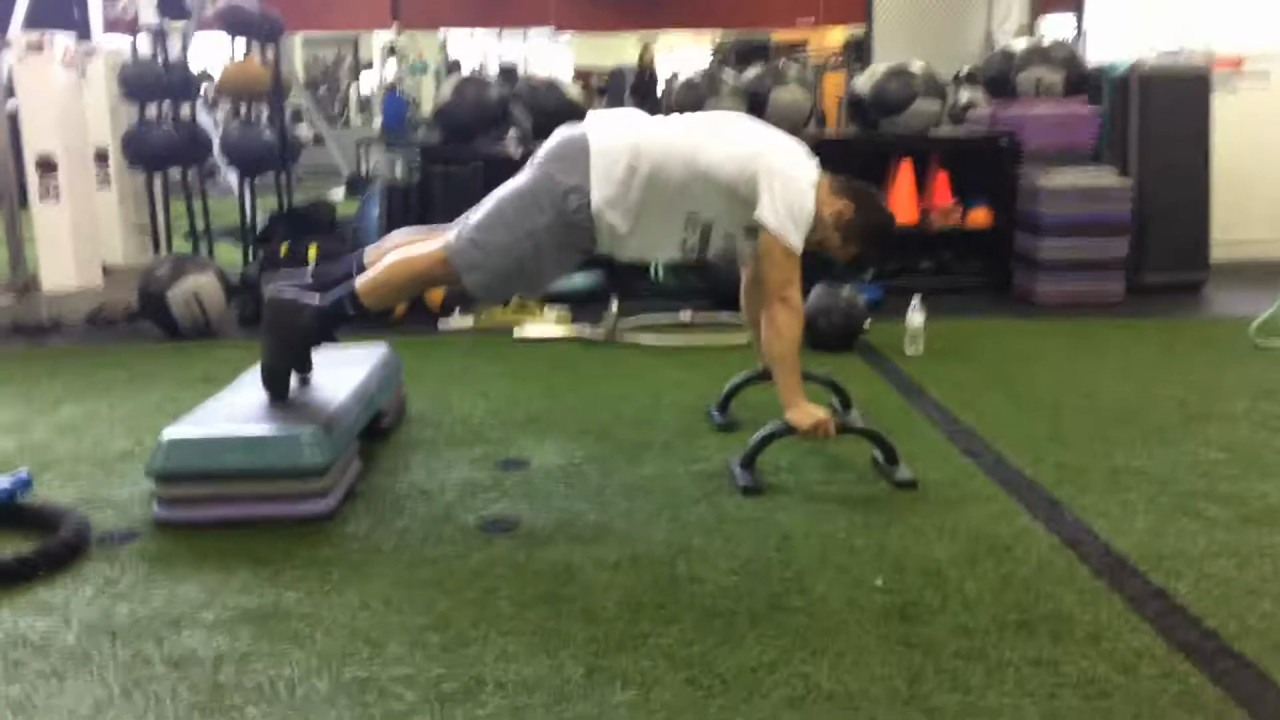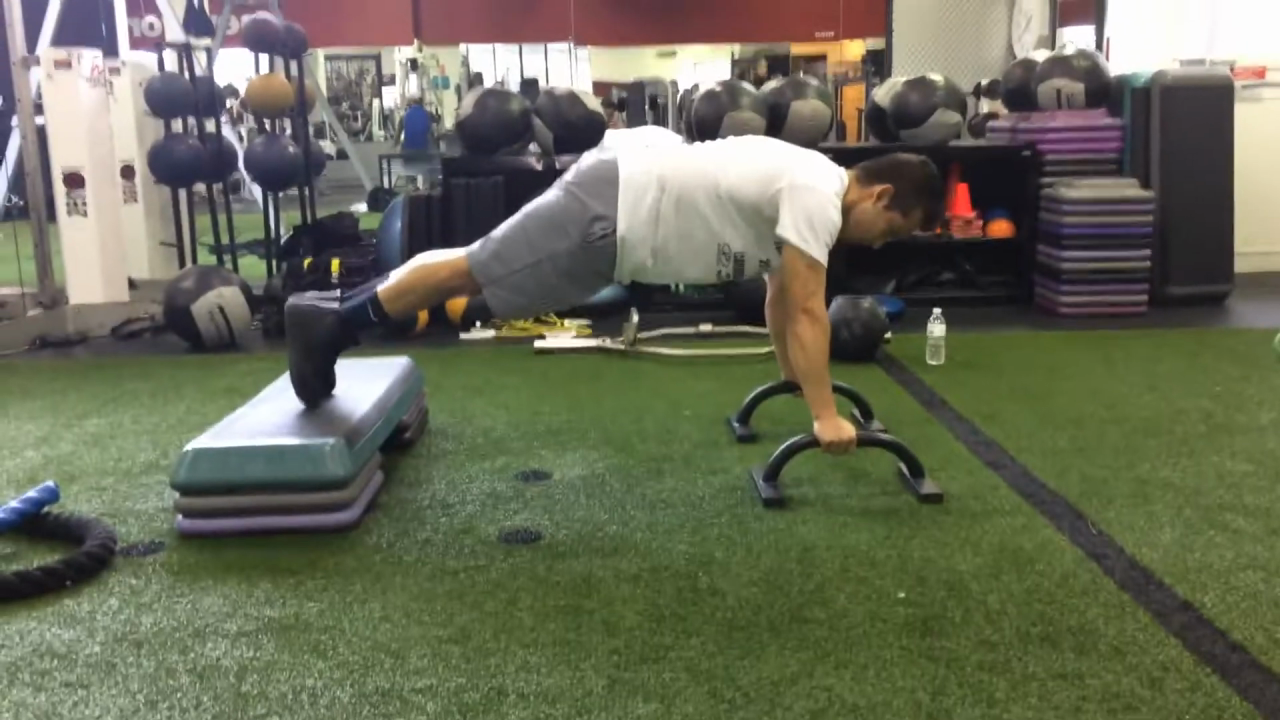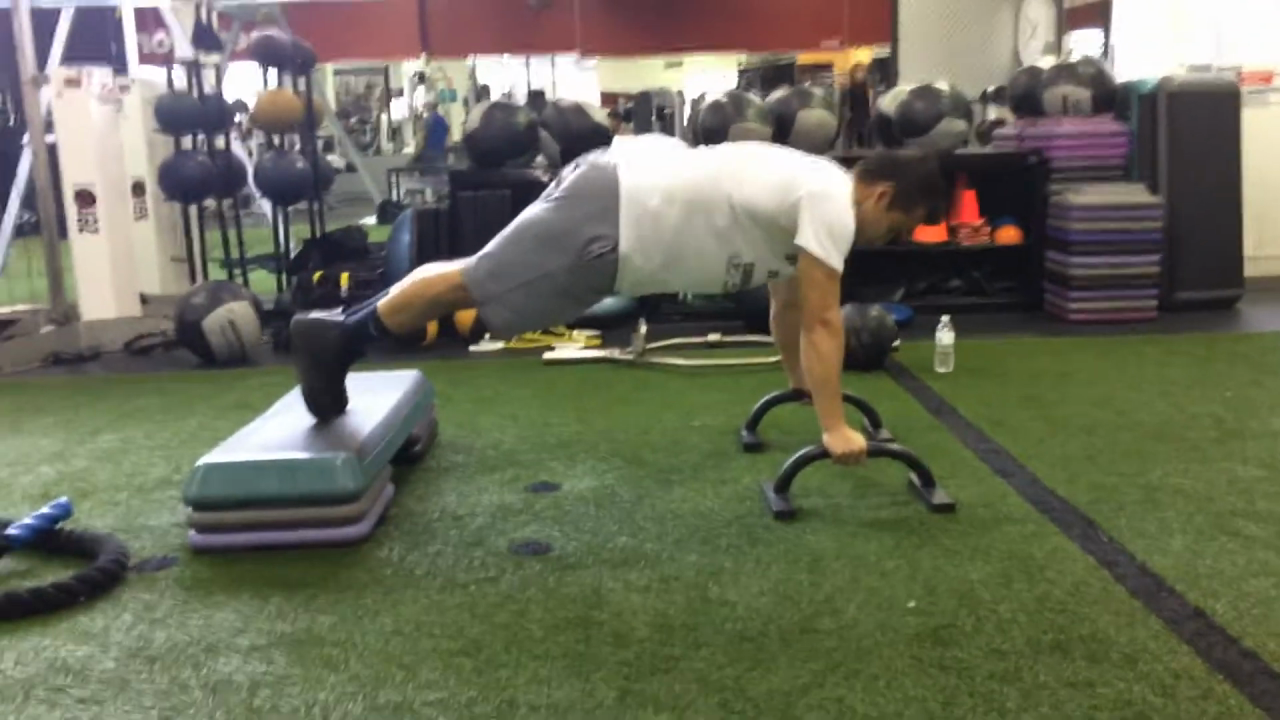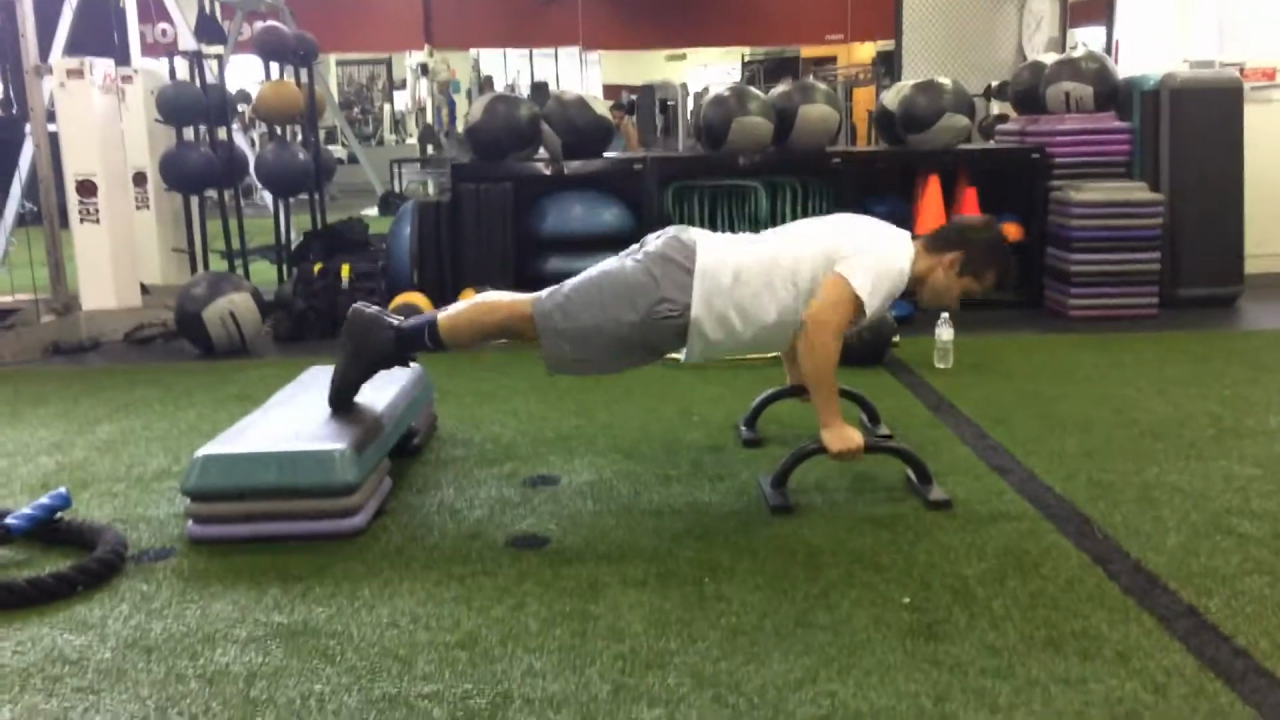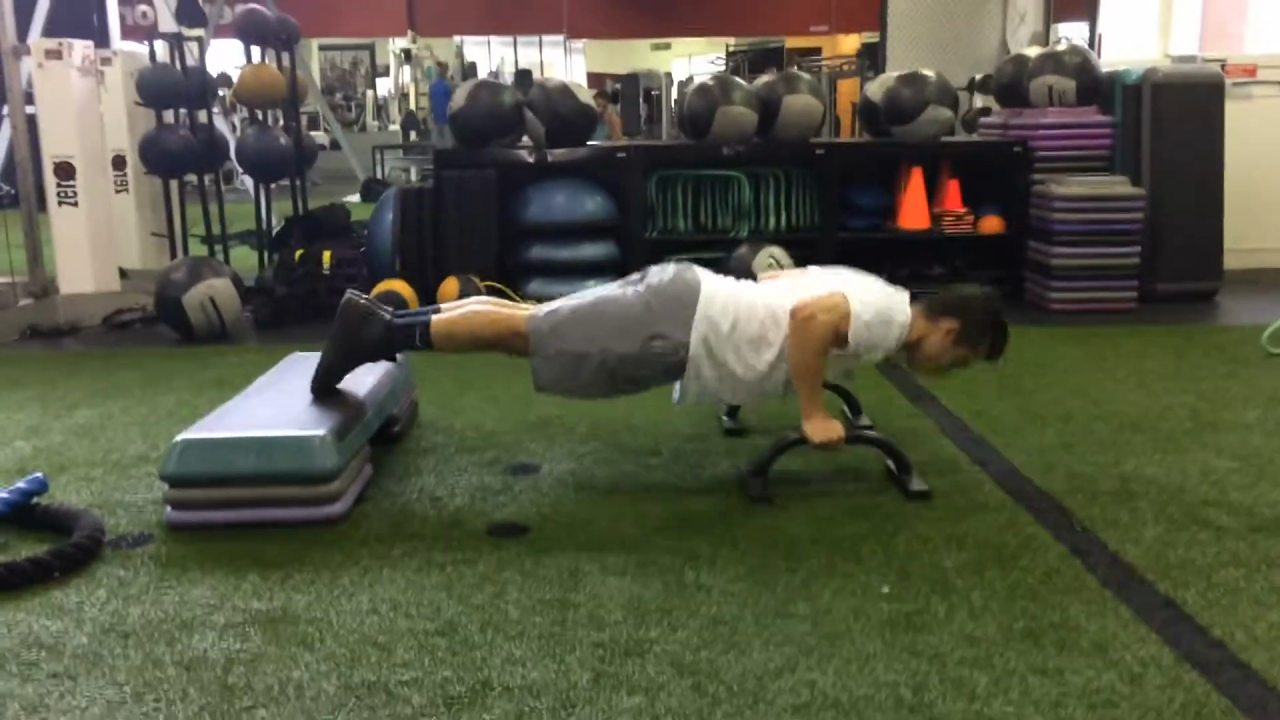
dt=1s
person 1, frame 1
left shoulder: (777, 176)
right shoulder: (794, 189)
left elbow: (756, 282)
right elbow: (782, 299)
left wrist: (771, 366)
right wrist: (795, 403)
left hip: (598, 168)
right hip: (589, 183)
left knee: (454, 241)
right knee: (453, 260)
left ankle: (319, 288)
right ankle: (308, 319)
person 1, frame 2
left shoulder: (809, 187)
right shoulder: (819, 198)
left elbow: (781, 295)
right elbow: (806, 311)
left wrist: (792, 375)
right wrist: (825, 414)
left hip: (619, 198)
right hip: (610, 212)
left knee: (475, 265)
right knee: (472, 273)
left ankle: (338, 306)
right ankle: (331, 324)
person 1, frame 3
left shoulder: (812, 193)
right shoulder: (833, 206)
left elbow: (787, 301)
right elbow: (823, 320)
left wrist: (798, 381)
right wrist: (834, 426)
left hip: (614, 193)
right hip: (610, 220)
left knee: (474, 278)
right knee: (471, 286)
left ankle: (343, 329)
right ankle: (337, 337)
person 1, frame 4
left shoulder: (874, 239)
right shoulder: (890, 258)
right elbow: (822, 326)
left wrist: (801, 380)
right wrist: (832, 424)
left hip: (683, 264)
right hip: (679, 292)
left knee: (532, 311)
right knee: (531, 317)
left ankle: (393, 327)
right ankle: (390, 337)
person 1, frame 5
left shoulder: (875, 301)
right shoulder: (886, 318)
left elbow: (776, 279)
right elbow: (811, 315)
left wrist: (784, 363)
right wrist: (812, 413)
left hip: (688, 299)
right hip: (682, 329)
left knee: (530, 321)
right knee: (525, 331)
left ankle: (383, 321)
right ankle: (377, 329)
